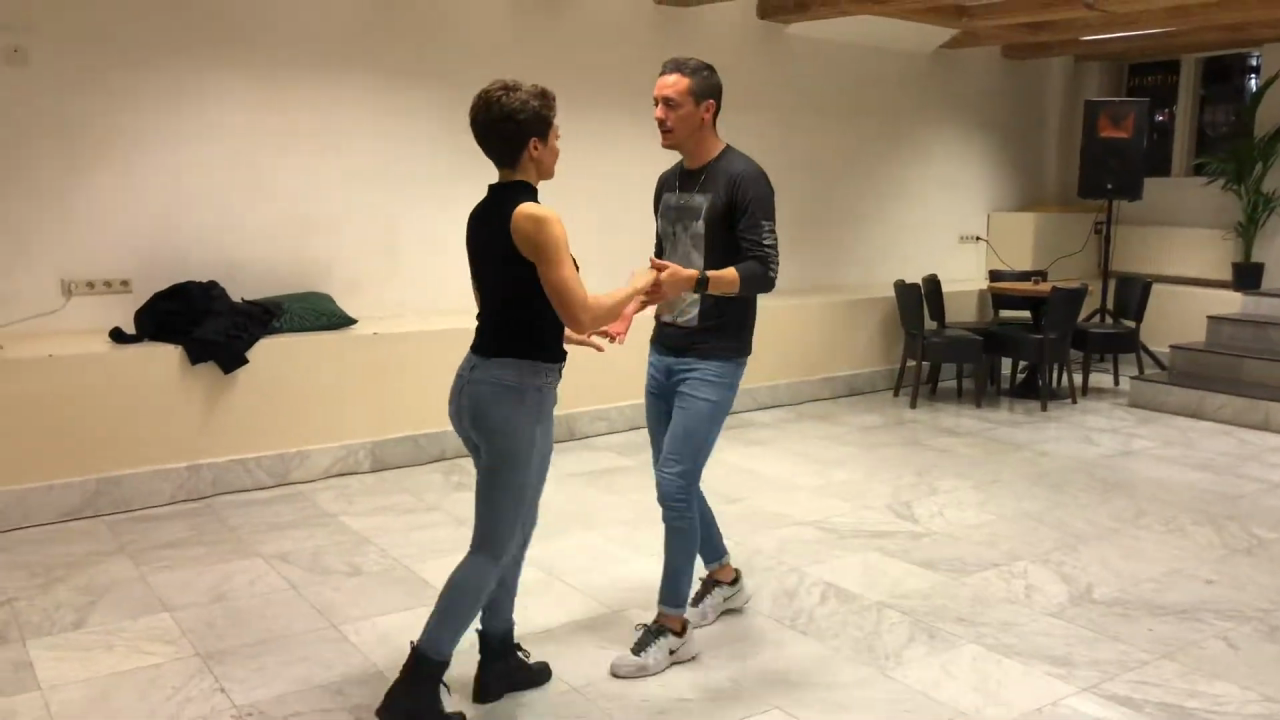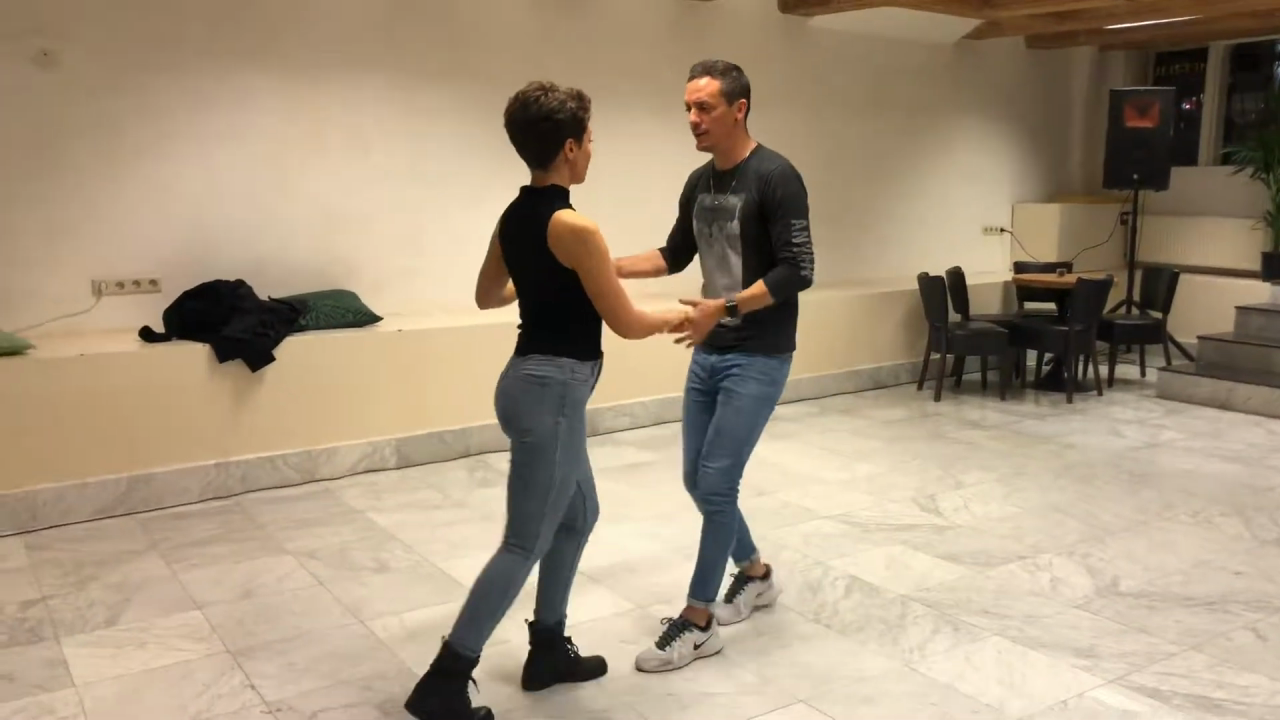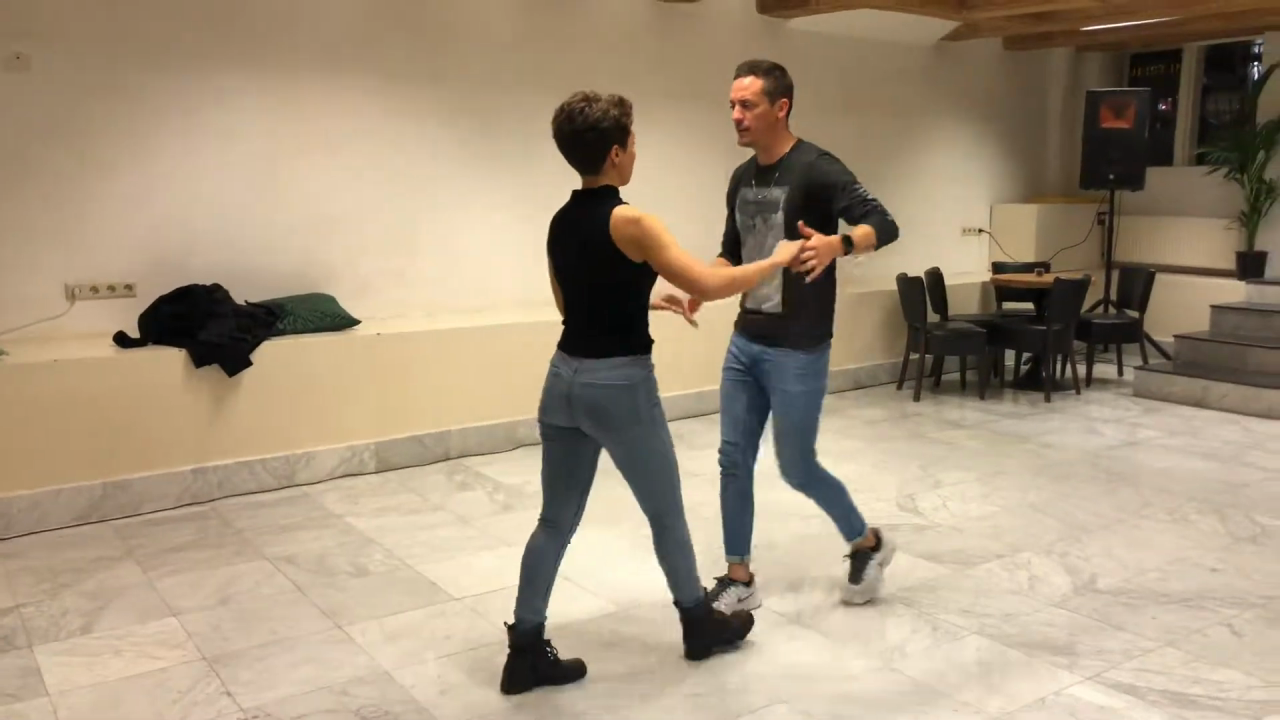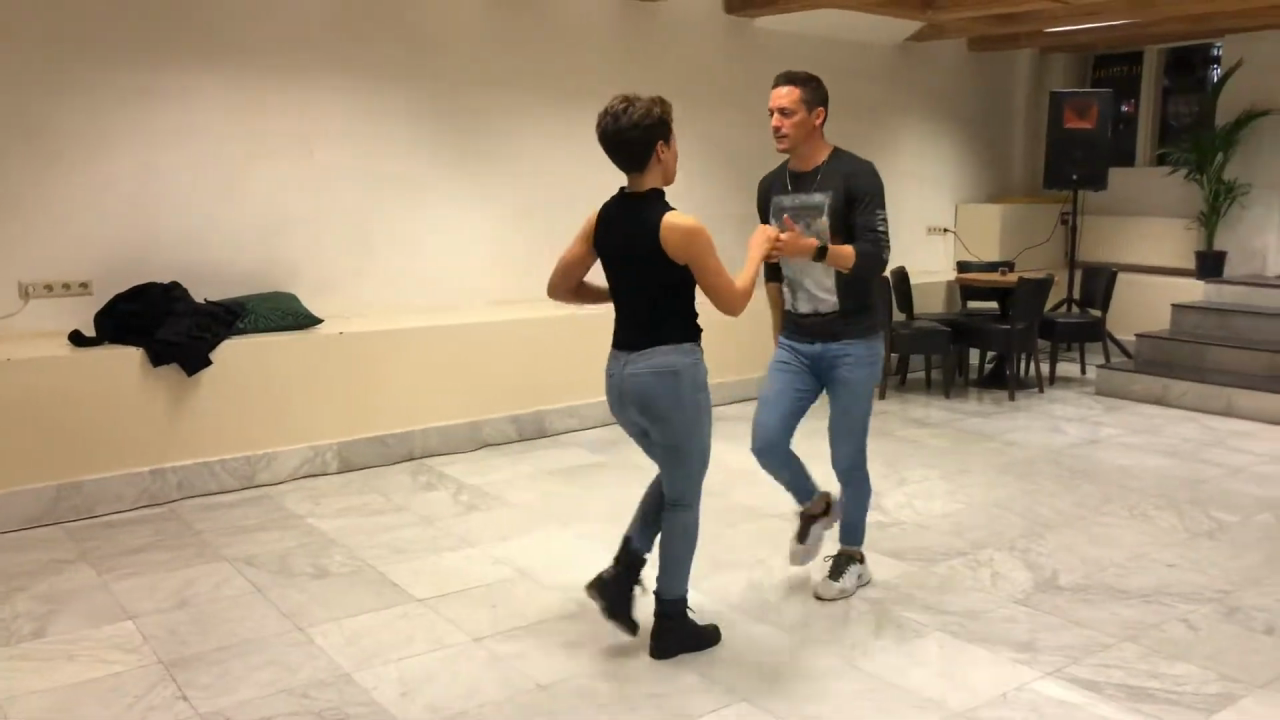
dt=0.4s
person 1, frame 1
left shoulder: (481, 215)
right shoulder: (536, 219)
right elbow: (581, 314)
left wrist: (561, 332)
right wrist: (637, 284)
left hip: (475, 382)
right hip: (516, 393)
left knee: (502, 532)
right knee: (498, 545)
left ankle: (500, 659)
person 1, frame 2
left shoulder: (514, 216)
right shoulder: (573, 226)
left elbow: (486, 295)
right elbow: (626, 324)
right wrist: (673, 316)
left hip: (530, 380)
right hip: (552, 390)
left knee: (577, 515)
right knee: (525, 542)
left ankle: (548, 648)
person 1, frame 3
left shoulder: (561, 222)
right shoulder: (628, 221)
right elbow: (708, 284)
left wrist: (650, 298)
right wrist: (778, 259)
left hip: (564, 379)
right hip: (619, 385)
left knee: (556, 518)
right knee: (664, 508)
left ankle: (526, 652)
right ankle: (699, 623)
person 1, frame 4
left shoulder: (603, 219)
right shoulder: (679, 227)
left elbow: (559, 287)
right elbow: (733, 302)
right wrist: (758, 246)
left hip: (621, 370)
right hip: (671, 372)
left knee: (671, 481)
right knee: (682, 500)
left ankle: (620, 577)
right ankle: (671, 623)
person 2, frame 1
left shoulder: (744, 179)
right shoulder: (667, 183)
left elbow: (763, 273)
left wrist: (694, 282)
right wrist: (631, 306)
left hip: (714, 360)
right hip: (664, 354)
left knee: (673, 485)
right knee: (675, 481)
left ankle: (671, 626)
right ankle: (724, 577)
person 2, frame 2
left shoulder: (776, 177)
right shoulder: (698, 184)
left elbow: (798, 272)
right elbow: (674, 255)
left wrist: (724, 307)
right wrist: (608, 267)
left hip: (758, 358)
right hip: (707, 354)
left knee: (716, 482)
right knee: (697, 480)
left ankle: (698, 619)
right ankle: (754, 572)
person 2, frame 3
left shoulder: (817, 169)
right shoulder: (741, 179)
left elbow: (884, 225)
left wrist: (838, 243)
left hip: (798, 348)
right hip: (745, 341)
left knee: (795, 467)
right knee: (733, 460)
left ankle: (867, 544)
right ankle: (738, 576)
person 2, frame 4
left shoulder: (855, 176)
right shoulder: (770, 187)
left elbow: (875, 257)
left wrist: (814, 249)
right wrist: (779, 335)
left hip: (854, 342)
right hip: (795, 343)
left knee: (847, 457)
right knee: (766, 442)
left ankle: (851, 556)
right ankle: (815, 506)
